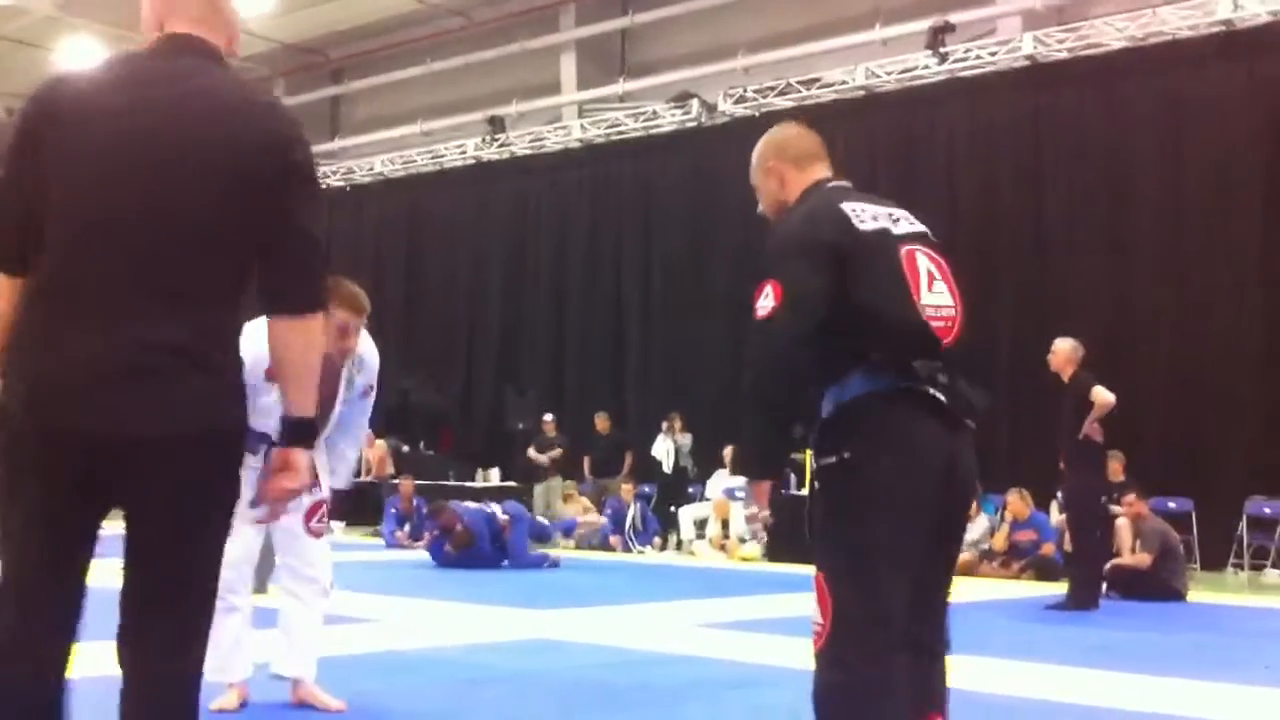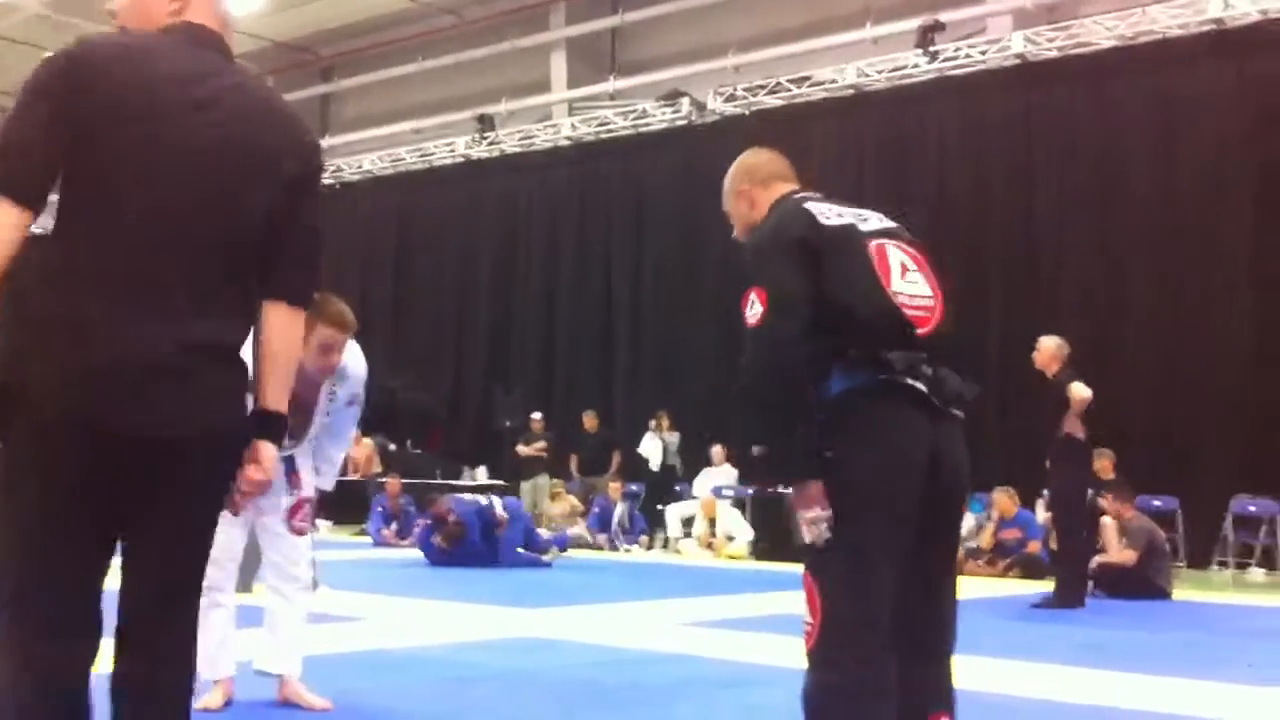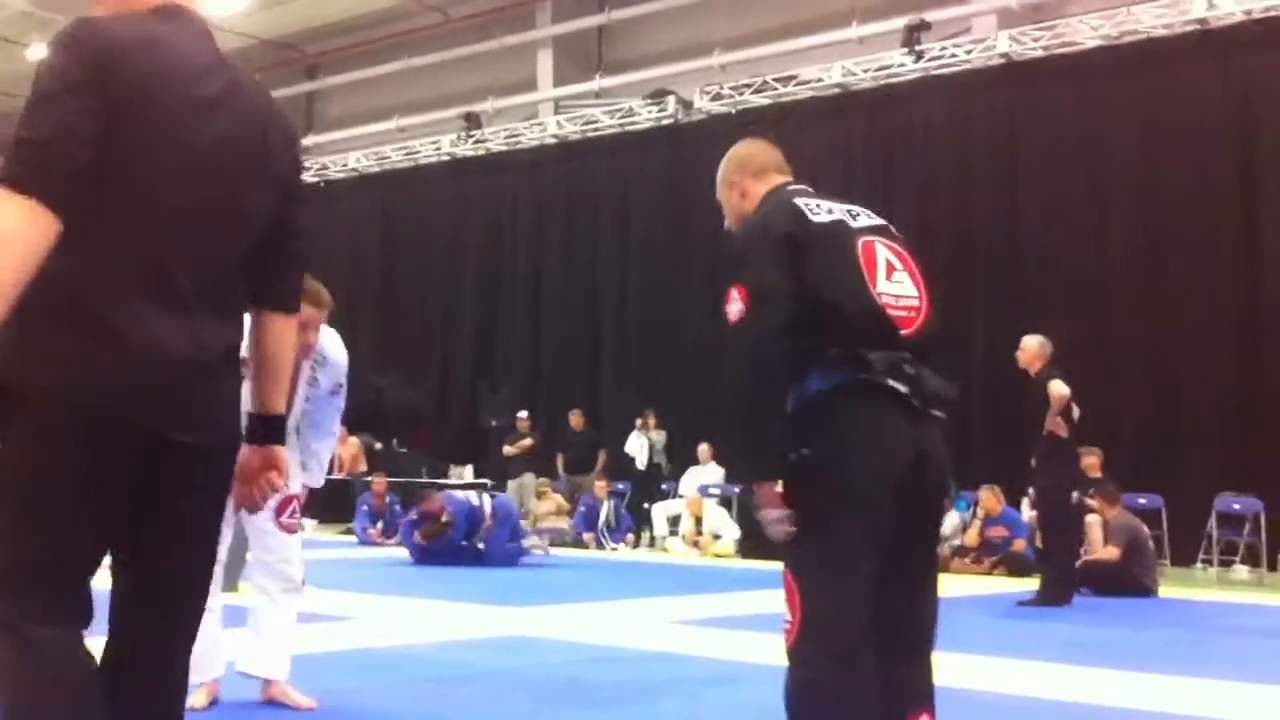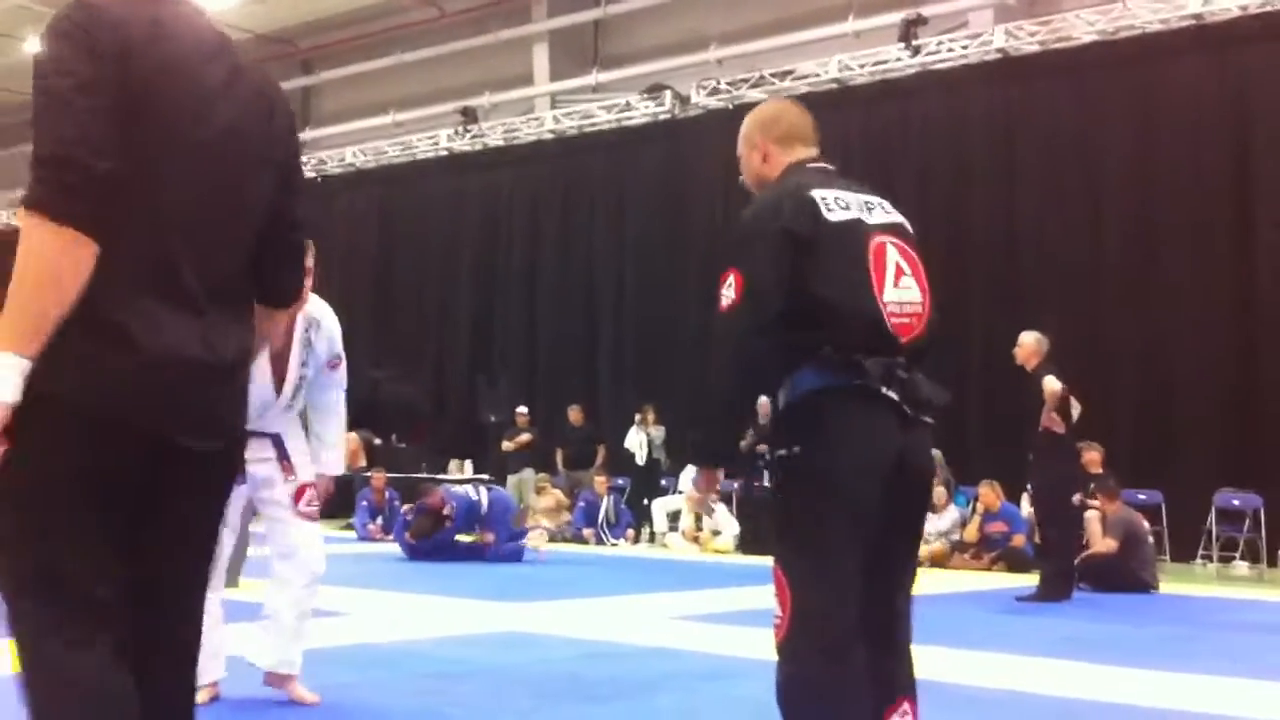
dt=0.2s
person 1, frame 1
left shoulder: (62, 100)
right shoulder: (269, 130)
right elbow: (297, 298)
right wrist: (298, 431)
right hip: (188, 411)
right knee: (167, 624)
person 1, frame 2
left shoulder: (89, 68)
right shoulder: (286, 133)
right elbow: (287, 294)
right wrist: (267, 425)
left hip: (64, 385)
right hip: (197, 405)
right knee: (161, 626)
person 1, frame 3
right shoulder: (269, 121)
right elbow: (279, 297)
right wrist: (269, 430)
left hip: (78, 381)
right hip: (199, 403)
right knee: (157, 631)
person 1, frame 4
right shoulder: (264, 94)
left elbow: (66, 214)
left hip: (87, 385)
right hip: (205, 399)
left knee: (68, 630)
right knee: (162, 637)
person 2, frame 1
left shoulder: (804, 229)
right shoulder: (900, 222)
left elbow: (778, 353)
left wrist: (761, 464)
left hip: (877, 435)
right hip: (946, 433)
left knee: (857, 638)
right knee: (912, 629)
person 2, frame 2
left shoulder: (779, 234)
right shoulder: (871, 225)
left elbow: (779, 356)
left wrist: (797, 468)
left hip: (865, 431)
right hip: (936, 427)
left knee: (848, 635)
right knee: (919, 629)
person 2, frame 3
left shoulder: (767, 227)
right shoulder: (862, 221)
left elbow: (758, 351)
left wrist: (758, 466)
left hip: (845, 431)
right hip: (916, 427)
left knee: (828, 632)
right knee: (900, 628)
person 2, frame 4
left shoulder: (776, 212)
right shoulder: (878, 209)
left elbow: (741, 341)
right elbow: (904, 322)
left wrist: (711, 452)
left hip: (831, 429)
right hip: (903, 425)
left knee: (818, 629)
right knee: (881, 627)
person 3, frame 1
left shoulder: (365, 358)
right shoulder: (260, 344)
left elbow: (353, 426)
left wrist: (335, 479)
right hip: (243, 456)
left knee: (309, 571)
right knee: (229, 567)
left ankle: (302, 679)
right ankle: (236, 680)
person 3, frame 2
left shoulder: (352, 369)
right shoulder: (249, 356)
left elbow: (338, 431)
left wrist: (320, 481)
left hip: (288, 465)
left knee: (291, 570)
right knee: (214, 567)
left ankle: (287, 678)
right ankle: (220, 680)
person 3, frame 3
left shoulder: (331, 353)
left elbow: (324, 423)
left wrist: (311, 476)
left knee: (281, 569)
left ankle: (273, 677)
right ankle: (205, 678)
person 3, frame 4
left shoulder: (321, 320)
left elbow: (328, 397)
left wrist: (327, 464)
left hip: (283, 451)
left knee: (302, 560)
left ankle: (280, 668)
right ankle: (203, 677)
person 4, frame 1
left shoulder: (1082, 381)
right shoulder: (1070, 386)
left elbow: (1107, 400)
left wrist: (1090, 423)
left hip: (1086, 467)
right hip: (1075, 466)
left knee: (1083, 530)
right knee: (1082, 529)
left ankle: (1082, 594)
right ankle: (1085, 593)
person 4, frame 2
left shoulder: (1064, 379)
right shoulder: (1058, 381)
left elbow: (1083, 396)
right elbow: (1080, 400)
left wrist: (1070, 420)
left hip: (1070, 464)
right hip: (1065, 462)
left knee: (1068, 527)
right knee: (1071, 526)
left ankle: (1068, 593)
right ankle: (1071, 591)
person 4, frame 3
left shoulder: (1046, 377)
right shoulder: (1045, 379)
left elbow: (1062, 394)
right elbow: (1072, 408)
left wrist: (1052, 418)
left hip: (1055, 463)
right hip: (1056, 461)
left knee: (1053, 526)
right knee: (1061, 525)
left ankle: (1053, 591)
right ankle: (1061, 589)
person 4, frame 4
left shoulder: (1041, 374)
right shoulder: (1045, 374)
left elbow: (1055, 390)
right elbow: (1074, 405)
left wrist: (1047, 415)
right wrist: (1063, 424)
left hip: (1052, 458)
right hip: (1061, 457)
left knee: (1051, 521)
right knee: (1061, 521)
left ankle: (1052, 586)
right ankle: (1061, 585)
